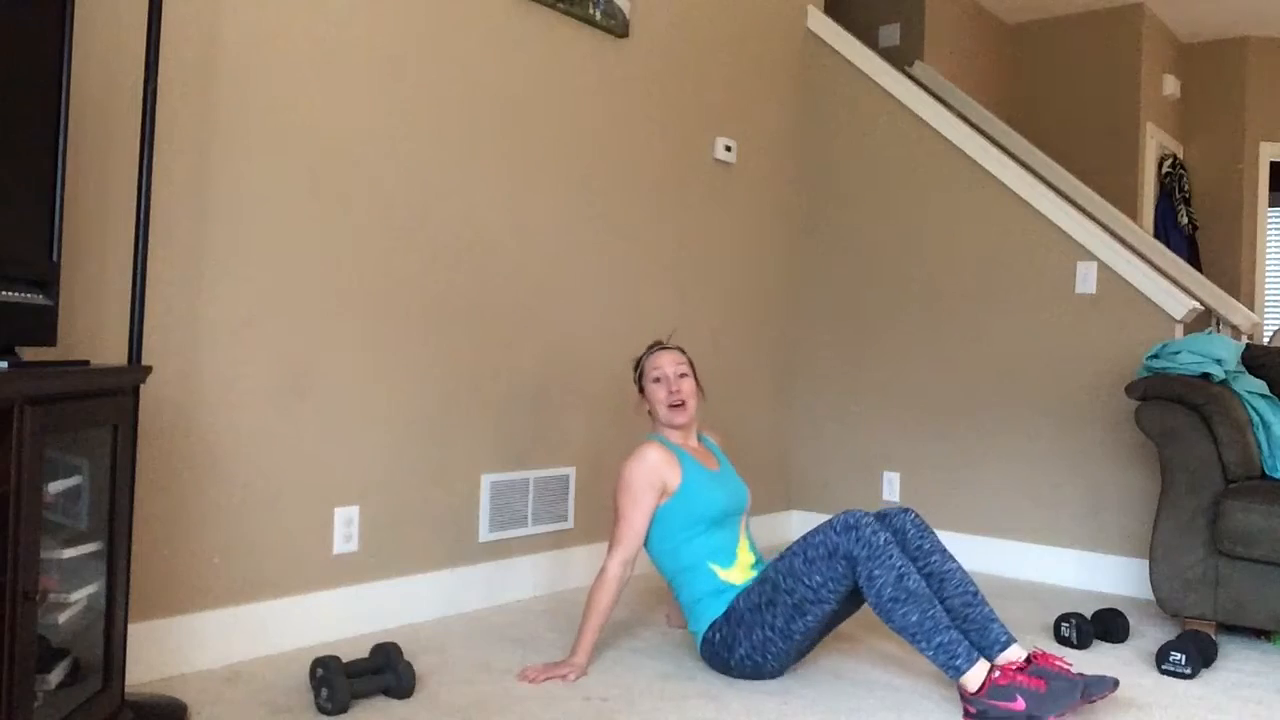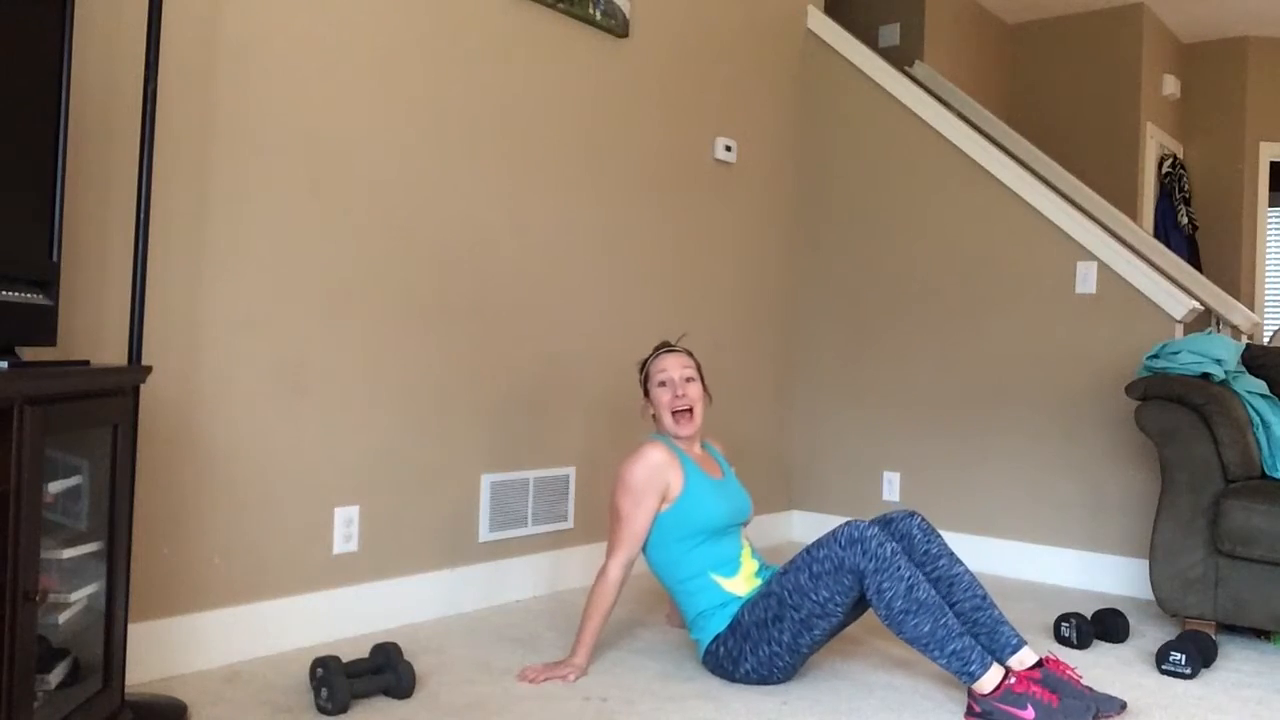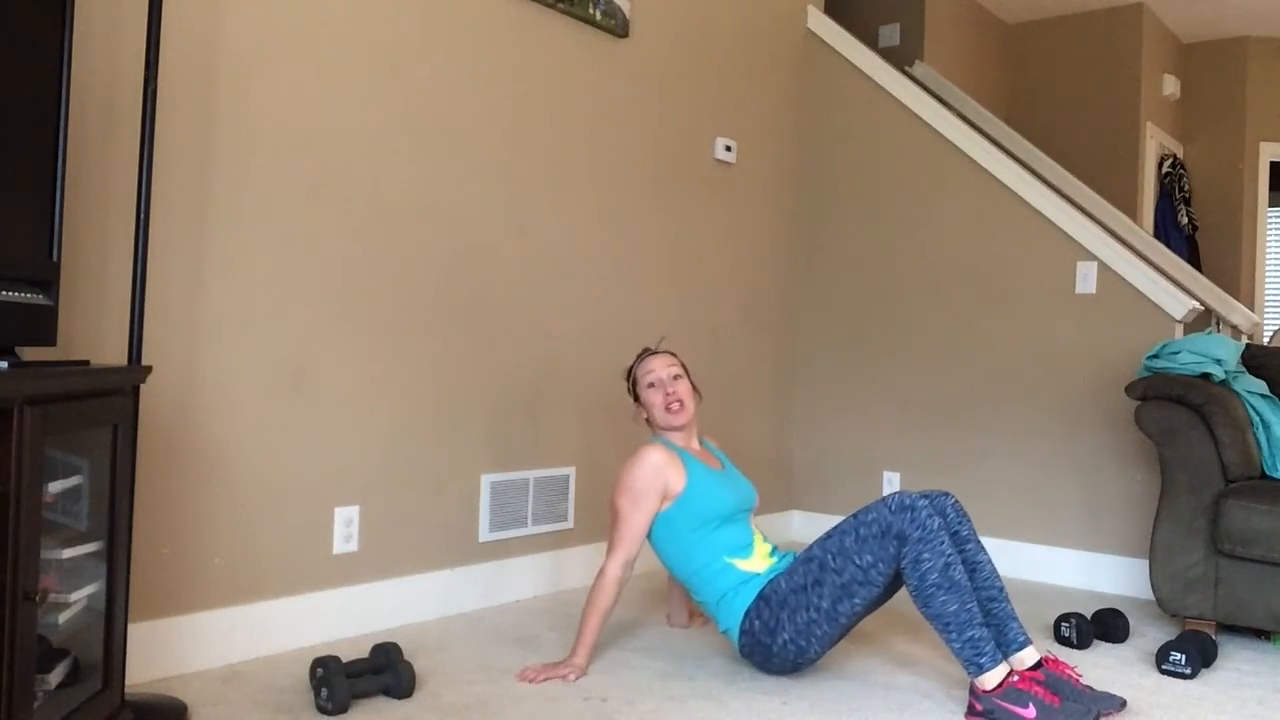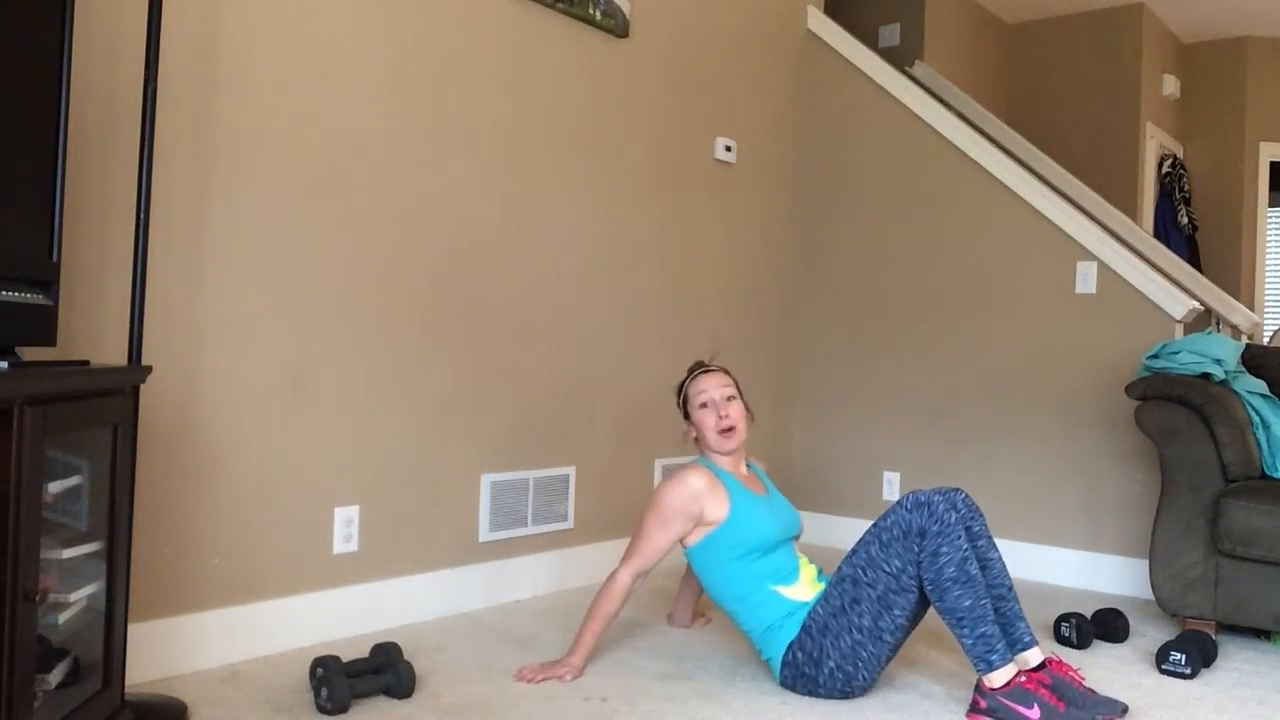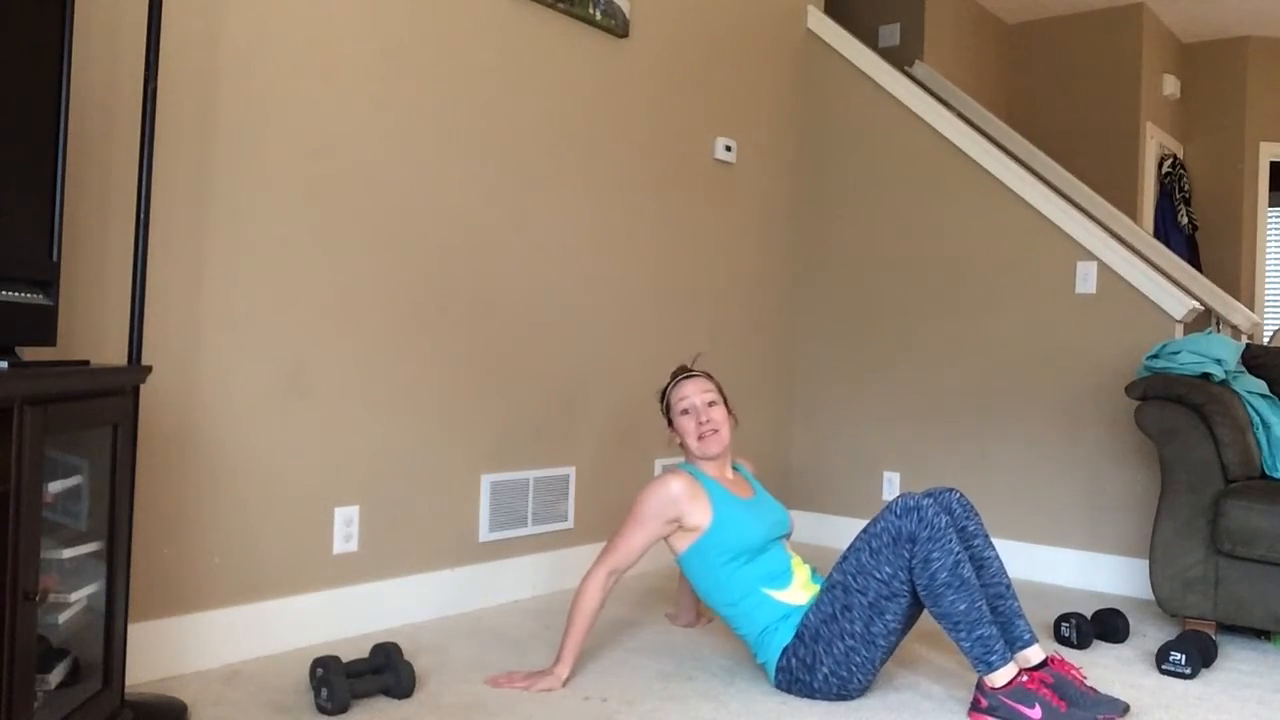
dt=0.7s
person 1, frame 1
left shoulder: (709, 445)
right shoulder: (650, 461)
right elbow: (618, 561)
right wrist: (578, 659)
left hip: (768, 616)
right hip: (734, 635)
left knee: (900, 523)
right knee: (853, 532)
left ankle: (1012, 659)
person 1, frame 2
left shoulder: (713, 453)
right shoulder: (651, 464)
right elbow: (616, 565)
right wrist: (576, 660)
left hip: (770, 607)
right hip: (739, 644)
left knee: (906, 527)
right knee: (860, 543)
left ankle: (1024, 663)
person 1, frame 3
left shoulder: (709, 450)
right shoulder: (651, 463)
right elbow: (617, 563)
left wrist: (681, 610)
right wrist: (577, 660)
left hip: (793, 600)
right hip: (769, 626)
left knee: (940, 507)
right knee: (908, 515)
left ankle: (1023, 661)
person 1, frame 4
left shoulder: (753, 472)
right shoulder: (692, 485)
right elbow: (627, 571)
left wrist: (684, 613)
right wrist: (574, 660)
left hip: (833, 624)
right hip: (815, 655)
left knee: (953, 505)
right knee: (927, 513)
left ankle: (1031, 663)
person 1, frame 5
left shoulder: (743, 473)
right shoulder: (674, 491)
right elbow: (603, 572)
left wrist: (691, 610)
left hip: (832, 628)
right hip: (808, 658)
left knee: (946, 504)
right knee: (915, 518)
left ankle: (1030, 661)
